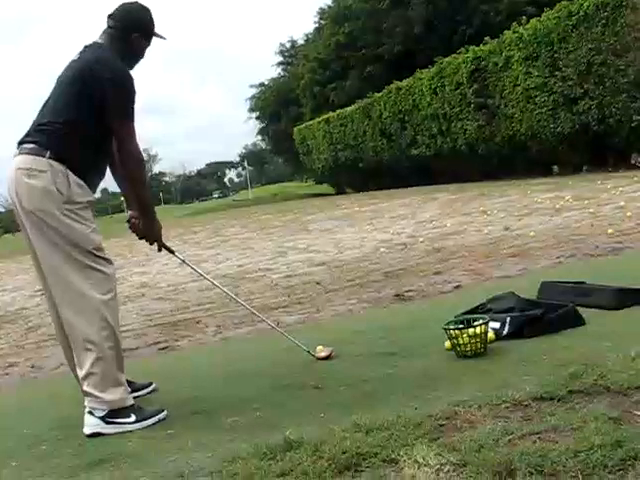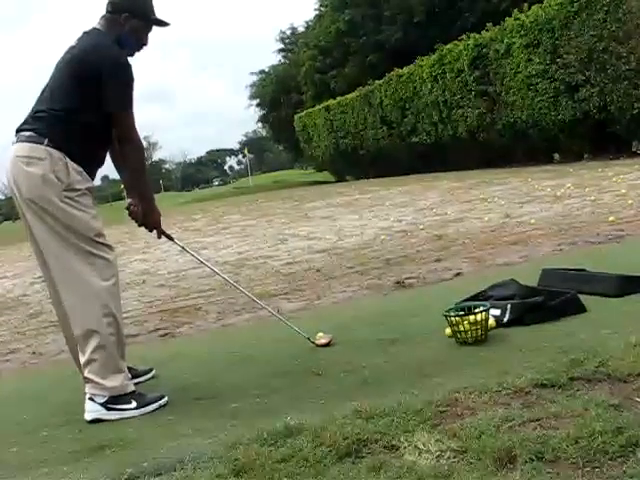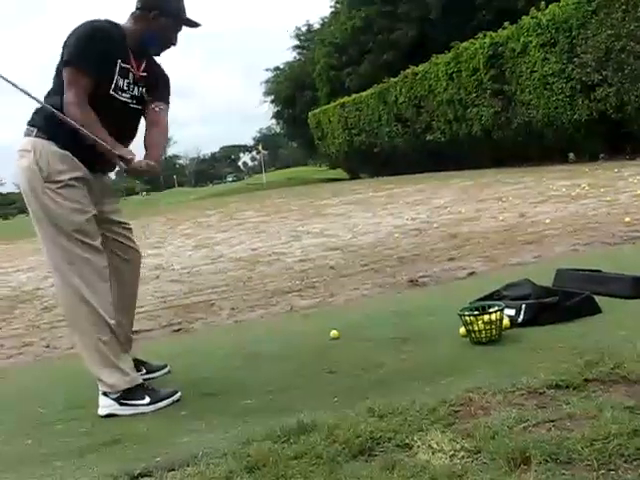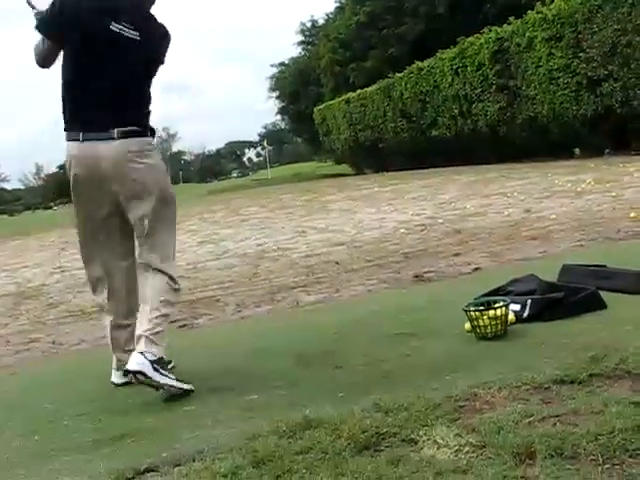
dt=0.7s
person 1, frame 1
left shoulder: (89, 64)
right shoulder: (113, 74)
left elbow: (109, 148)
right elbow: (127, 152)
left wrist: (134, 208)
right wrist: (148, 215)
left hip: (33, 175)
right hip: (51, 180)
left knee: (71, 290)
right knee: (92, 285)
left ankle: (103, 382)
right ankle: (106, 407)
person 1, frame 2
left shoulder: (88, 51)
right shoulder: (110, 59)
left elbow: (110, 136)
right elbow: (127, 139)
left wrist: (134, 194)
right wrist: (147, 201)
left hip: (32, 163)
right hip: (50, 166)
left knee: (72, 277)
right knee: (94, 273)
left ankle: (104, 369)
right ankle: (107, 392)
person 1, frame 3
left shoulder: (155, 75)
right shoulder: (95, 35)
left elbow: (157, 121)
right elbow: (73, 103)
left wrist: (150, 163)
right wrist: (115, 151)
left hip: (93, 169)
right hip: (51, 159)
left knee: (123, 256)
right knee: (85, 271)
left ankle: (120, 359)
right ankle: (117, 388)
person 1, frame 4
right shoulder: (154, 36)
left elbow: (43, 58)
left hip: (81, 153)
right hip: (134, 151)
left knee: (107, 265)
right knee: (157, 260)
left ankle: (126, 357)
right ankle: (146, 353)
